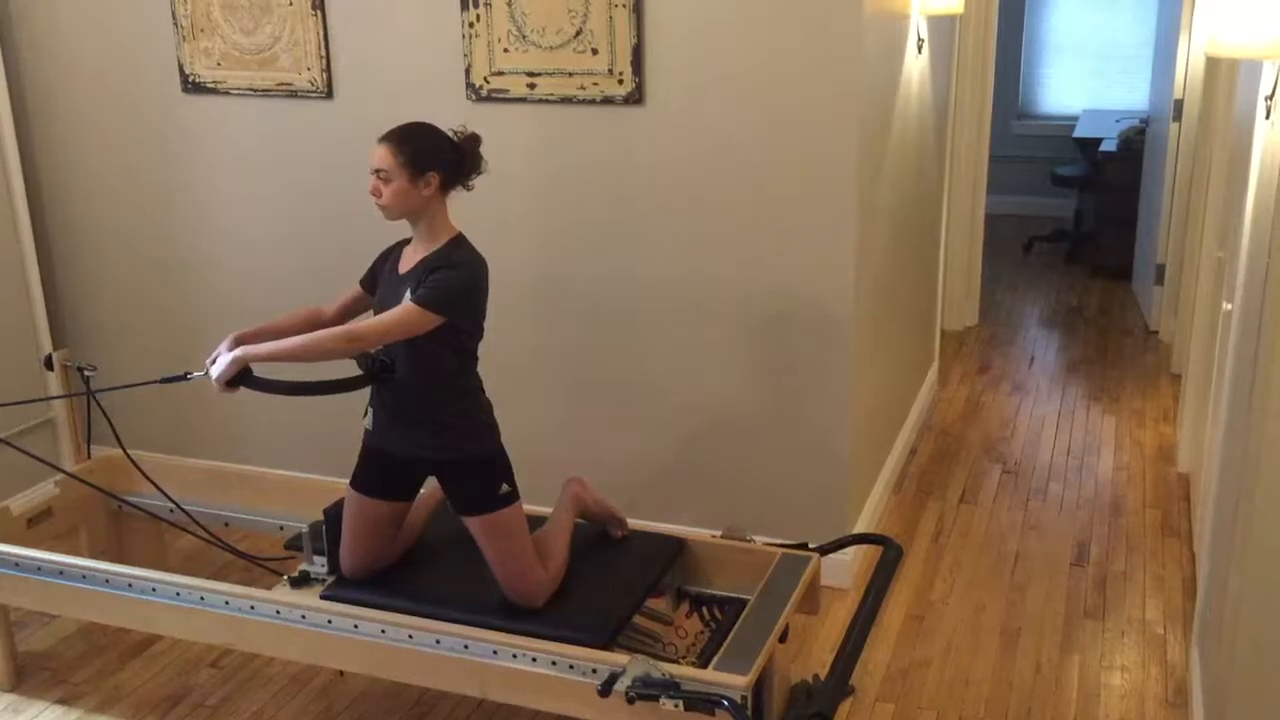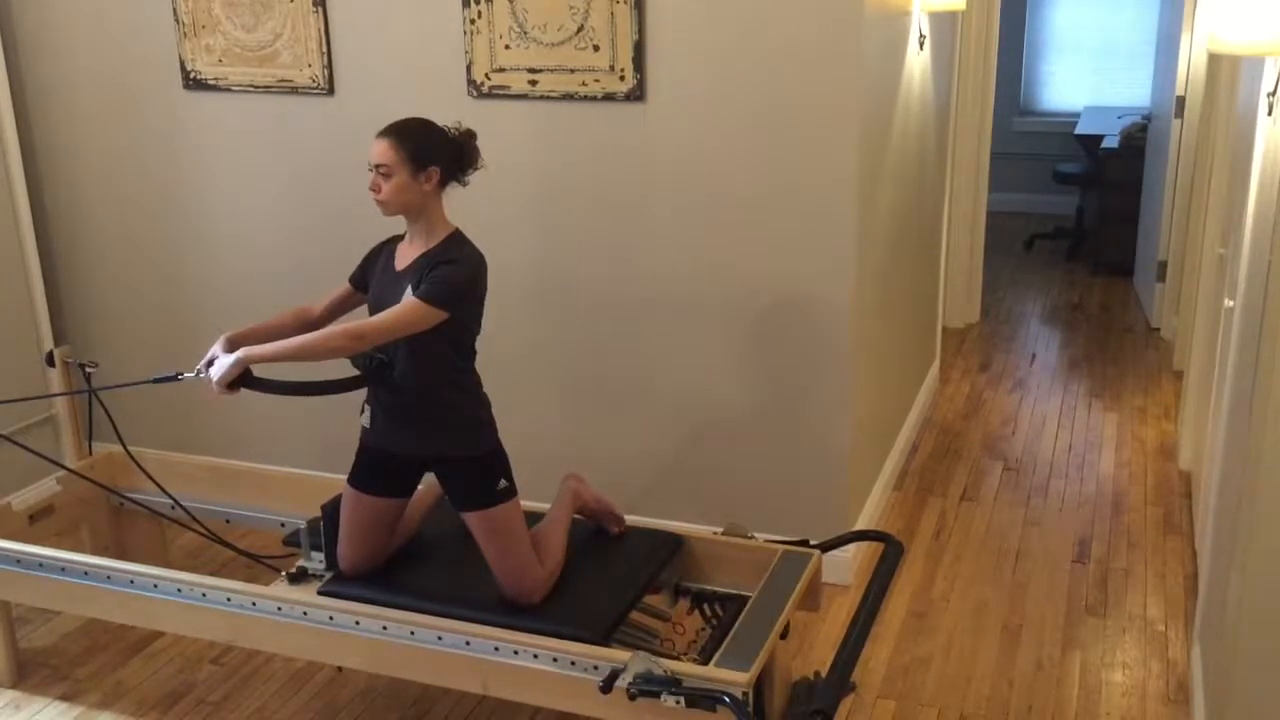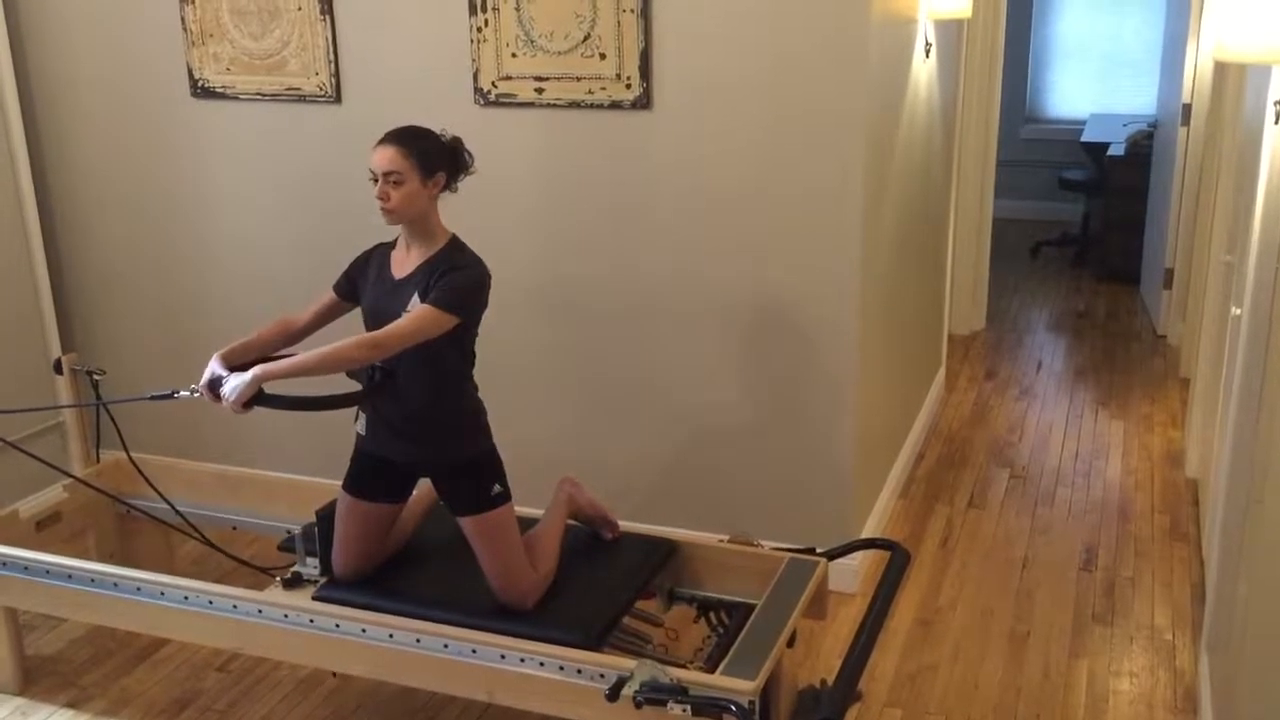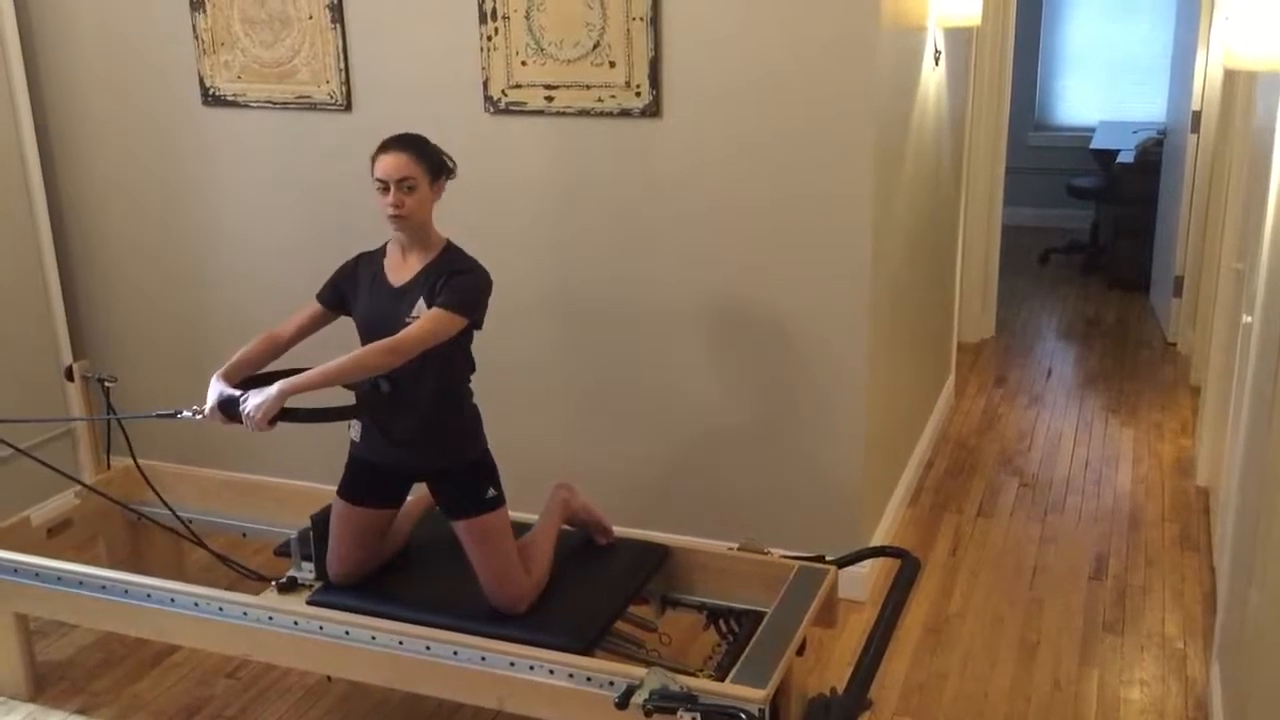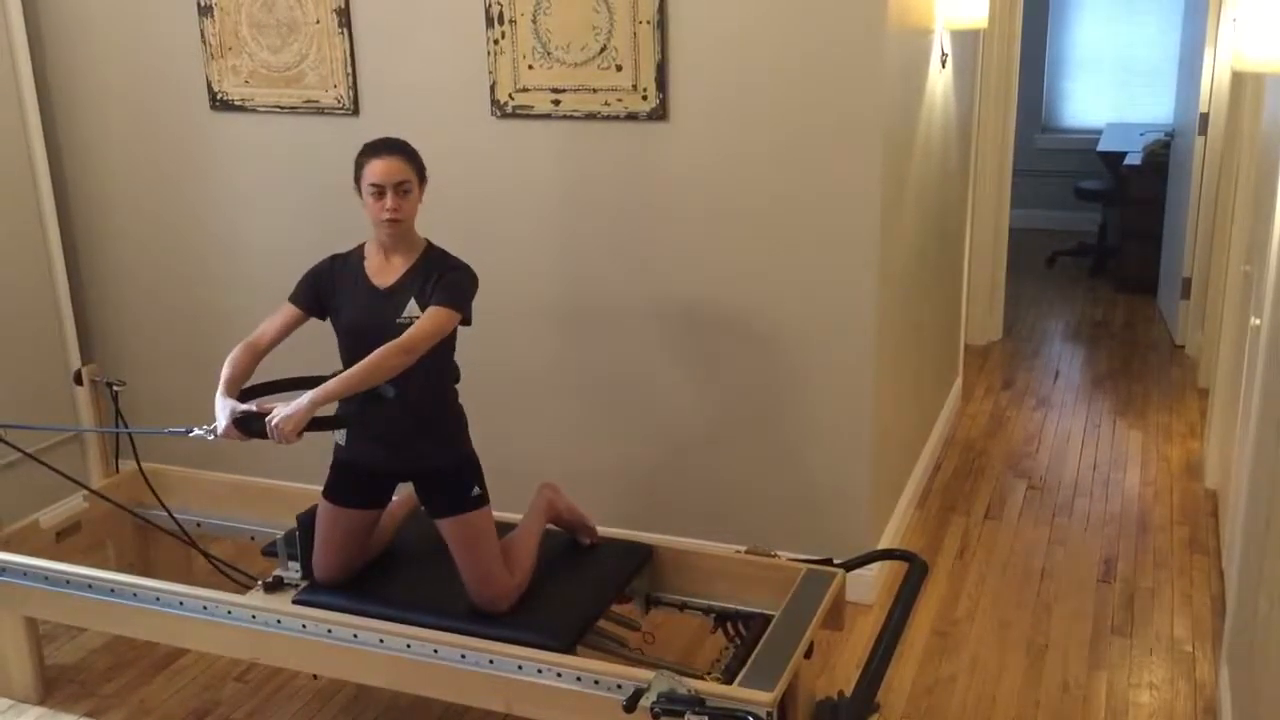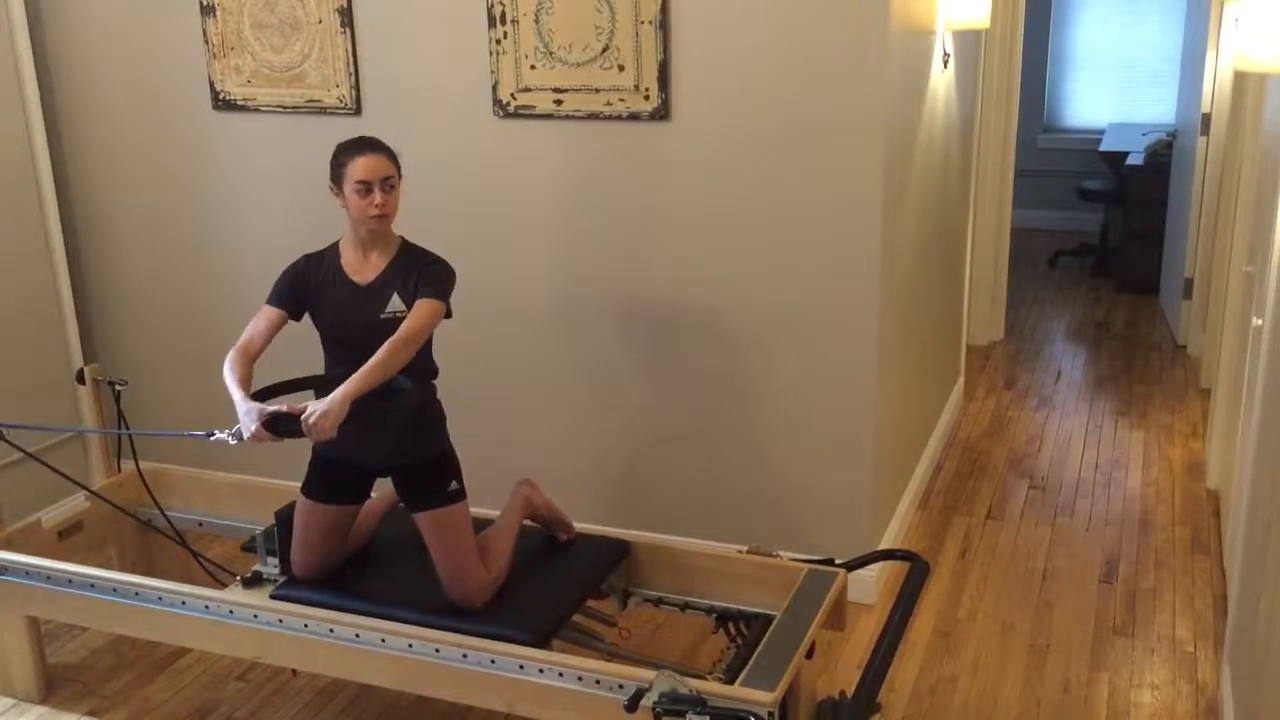
dt=0.7s
person 1, frame 1
left shoulder: (461, 270)
right shoulder: (394, 257)
left elbow: (357, 339)
right elbow: (326, 317)
left wrist: (247, 356)
right wrist: (241, 338)
left hip: (460, 443)
right hip: (391, 433)
left knee: (528, 592)
right knee: (355, 567)
left ankle: (571, 501)
right ankle: (434, 497)
person 1, frame 2
left shoulder: (460, 266)
right shoulder: (385, 254)
left elbow: (361, 337)
right elbow: (315, 316)
left wrist: (247, 357)
right wrist: (233, 339)
left hip: (459, 439)
right hip: (388, 430)
left knee: (526, 588)
right knee: (353, 564)
left ankle: (569, 496)
right ankle: (434, 490)
person 1, frame 3
left shoulder: (463, 273)
right shoulder: (373, 262)
left elbow: (377, 346)
right elbow: (298, 325)
left wrist: (259, 375)
right wrist: (227, 357)
left hip: (456, 444)
right hip: (383, 438)
left knee: (519, 594)
right knee: (347, 569)
left ankle: (564, 502)
right ankle: (428, 497)
person 1, frame 4
left shoulder: (464, 277)
right shoulder: (360, 270)
left elbow: (397, 350)
right elbow: (282, 336)
left wrist: (284, 389)
right wrist: (224, 377)
left hip: (451, 449)
right hip: (376, 444)
left knee: (511, 599)
right knee: (343, 574)
left ankle: (559, 506)
right ankle: (423, 503)
person 1, frame 5
left shoulder: (450, 275)
right shoulder: (332, 274)
left elbow: (406, 350)
right elbow: (255, 344)
left wrist: (308, 403)
right wrist: (225, 397)
left hip: (438, 447)
right hip: (362, 445)
left knee: (495, 597)
right knee: (328, 574)
left ankle: (544, 506)
right ankle: (409, 501)
person 1, frame 6
left shoulder: (428, 270)
right shoulder: (308, 273)
left elbow: (406, 341)
right elbow: (241, 352)
left wrist: (340, 398)
right wrist: (245, 403)
left hip: (417, 440)
right hip: (342, 442)
left knee: (471, 592)
right knee: (306, 570)
left ankle: (522, 501)
right ankle: (389, 498)
